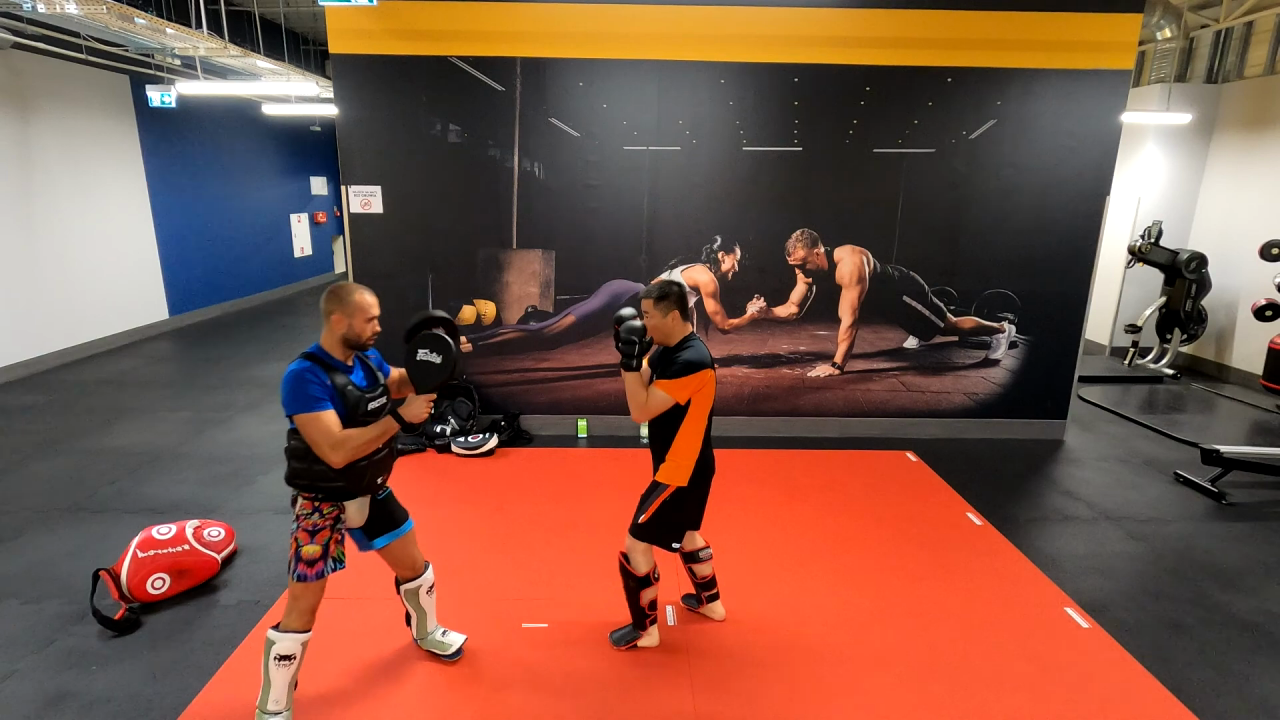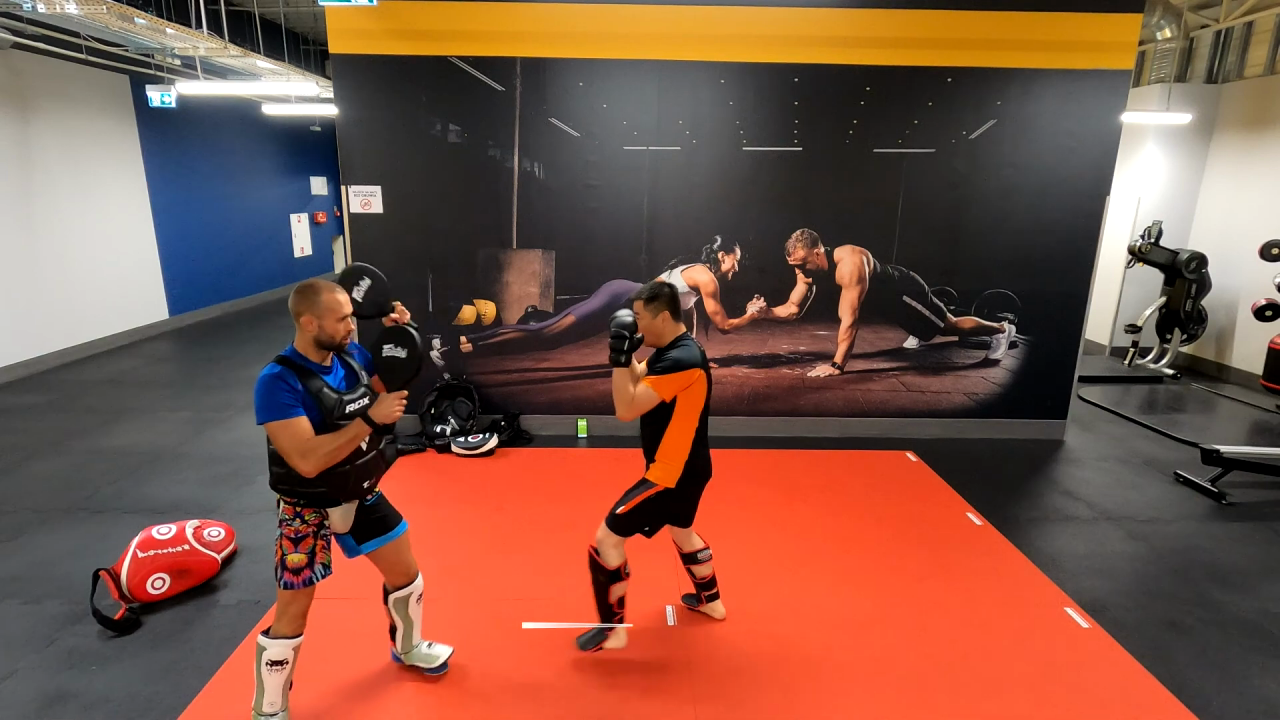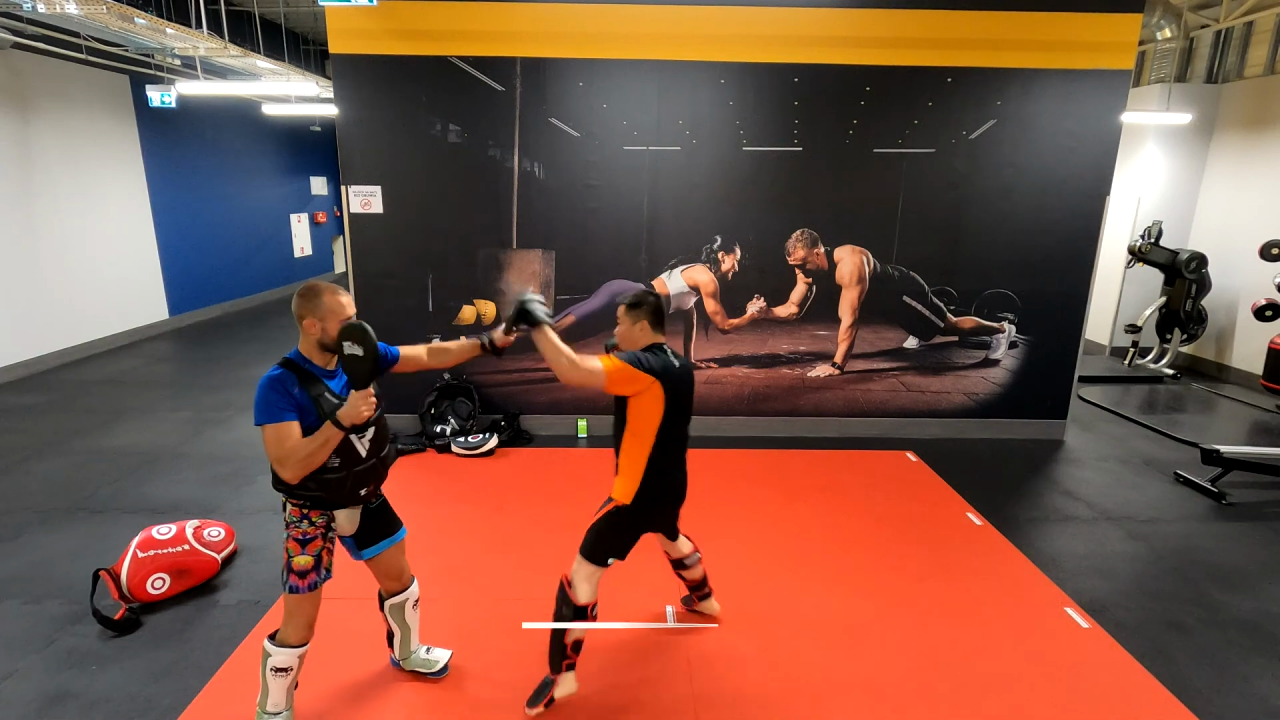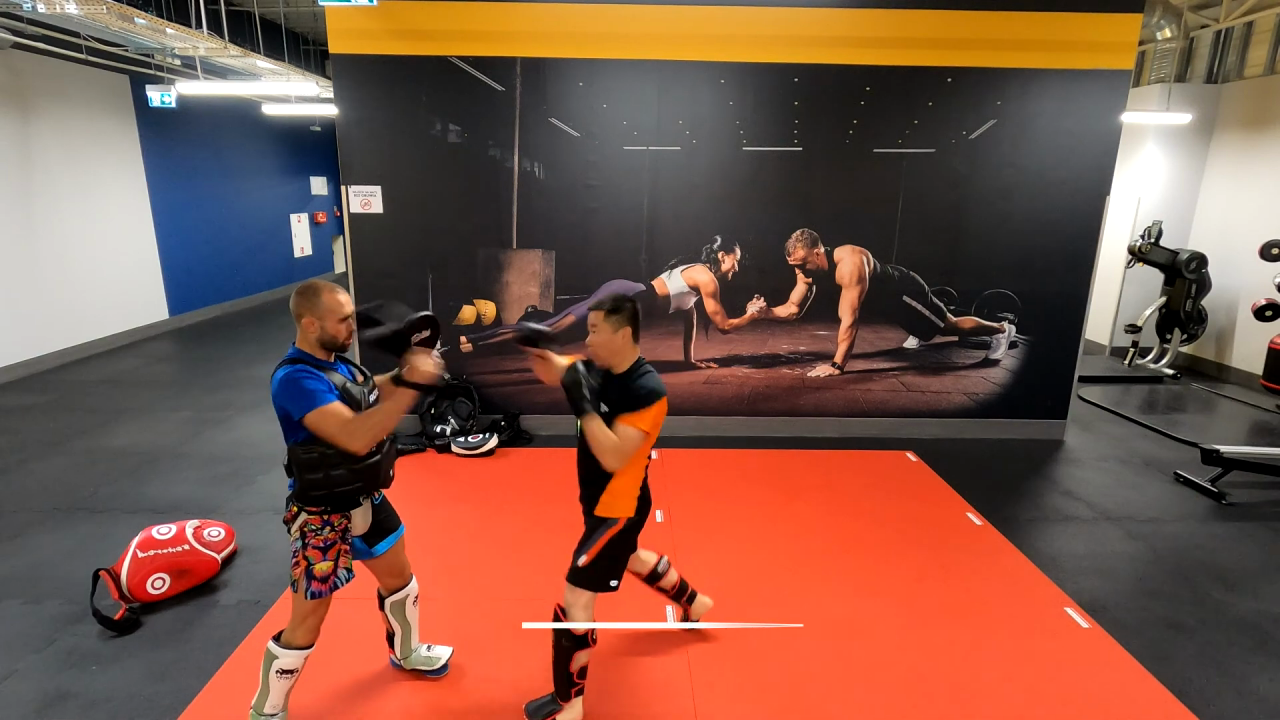
dt=0.2s
person 1, frame 1
left shoulder: (365, 357)
right shoulder: (304, 377)
left elbow: (400, 385)
right elbow: (336, 451)
right wrist: (401, 417)
left hip: (370, 492)
right hip: (321, 506)
left knee: (413, 565)
right knee: (301, 610)
left ankle: (426, 631)
person 1, frame 2
left shoulder: (349, 354)
right shoulder: (277, 381)
left elbow: (385, 384)
right elbow: (309, 461)
right wrist: (372, 419)
left hip: (361, 496)
right hip: (308, 512)
left knee: (405, 571)
right knee: (291, 616)
left ankle: (408, 646)
person 1, frame 3
right shoulder: (278, 386)
left elbow: (425, 357)
right elbow: (290, 468)
left wrist: (487, 343)
right wrist: (342, 419)
left hip: (365, 500)
right hip: (313, 514)
left knee: (398, 579)
right knee: (298, 623)
left ankle: (406, 652)
person 1, frame 4
left shoulder: (336, 357)
right shoulder: (295, 379)
left elbow: (369, 394)
right elbow: (358, 438)
left wrist: (402, 375)
right wrist: (415, 384)
left hip: (365, 499)
right hip: (322, 517)
left knee: (398, 576)
right knee: (305, 627)
left ankle: (406, 651)
person 2, frame 1
left shoulder: (691, 360)
right shoulder: (668, 349)
left elbow: (640, 410)
right elbow: (640, 382)
left wrist: (630, 356)
right wrist: (629, 350)
left hip: (681, 473)
right hip: (686, 467)
left knee: (636, 547)
right knee: (684, 533)
left ankle: (645, 628)
right ankle: (710, 601)
person 2, frame 2
left shoulder: (681, 361)
right shoulder: (674, 349)
left elbow: (626, 409)
right elbow: (637, 380)
left wrist: (619, 352)
right wrist: (626, 352)
left hip: (672, 474)
right hip: (688, 468)
left knee: (607, 538)
right knee: (681, 529)
left ankle: (613, 627)
right ankle: (710, 598)
person 2, frame 3
left shoulder: (640, 365)
right shoulder: (677, 365)
left elbow: (571, 372)
left wrist: (539, 322)
left hip: (637, 493)
right hip: (670, 486)
left knee: (582, 573)
right knee: (669, 536)
left ankle: (561, 675)
right ankle: (704, 599)
person 2, frame 4
left shoulder: (647, 390)
right shoulder: (598, 367)
left elbow: (614, 460)
right elbow: (553, 373)
left wrist: (586, 409)
right wrist: (538, 348)
left hip: (617, 507)
right hip: (608, 502)
left knee: (575, 597)
right knee: (630, 558)
right ankle: (692, 603)
person 3, frame 1
left shoulder: (695, 271)
right shoulder: (708, 278)
right elbow: (724, 324)
right wrist: (752, 314)
left hip: (622, 295)
right hip: (622, 301)
left knee: (547, 333)
right knee: (546, 336)
left ankle: (466, 341)
right ankle: (466, 346)
person 3, frame 2
left shoulder: (693, 271)
right shoulder: (707, 278)
left elbow: (687, 314)
right elbow: (723, 325)
right wrist: (751, 314)
left hip: (619, 295)
right hip: (621, 300)
left knee: (543, 333)
right knee: (544, 336)
left ankle: (463, 342)
right ankle: (457, 349)
person 3, frame 3
left shoulder: (696, 270)
right shoulder: (707, 278)
left elbow: (689, 318)
right elbow: (723, 324)
left wrist: (688, 358)
right wrist: (752, 314)
left hip: (624, 295)
right hip: (622, 299)
left knee: (550, 330)
person 3, frame 4
left shoulder: (694, 272)
right shoulder: (708, 278)
left elbow: (690, 315)
right elbow: (724, 325)
left wrist: (691, 360)
right wrist: (752, 314)
left hip: (622, 296)
left knee: (546, 332)
left ankle: (467, 341)
right ankle: (467, 345)
person 4, frame 1
left shoulder: (850, 263)
right shoulder: (808, 268)
left elbow: (849, 318)
right elbow: (793, 309)
left wrist: (837, 365)
right wrist: (765, 312)
left hip: (904, 290)
right hip: (886, 293)
left knee: (948, 326)
left ankle: (1000, 330)
right ankle: (919, 333)
person 4, frame 2
left shoulder: (850, 264)
right shoulder: (808, 268)
left elbow: (850, 318)
right elbow: (793, 309)
left wrist: (837, 365)
right wrist: (765, 312)
left hip: (904, 289)
right hip: (885, 293)
left knee: (949, 326)
left ankle: (1000, 330)
right ankle: (919, 333)
person 4, frame 3
left shoulder: (850, 264)
right shoulder: (809, 267)
left elbow: (850, 319)
right elbow: (793, 309)
left wrist: (837, 365)
right wrist: (765, 313)
left hip: (904, 290)
right hip: (885, 293)
left knee: (948, 327)
left ankle: (1000, 330)
right ankle: (918, 335)
person 4, frame 4
left shoulder: (849, 263)
right shoulder: (808, 269)
left elbow: (849, 319)
right elbow: (793, 309)
left wrist: (837, 365)
right wrist: (765, 312)
left hip: (904, 290)
right hip: (886, 292)
left knee: (949, 326)
left ankle: (1001, 330)
right ankle: (919, 333)
